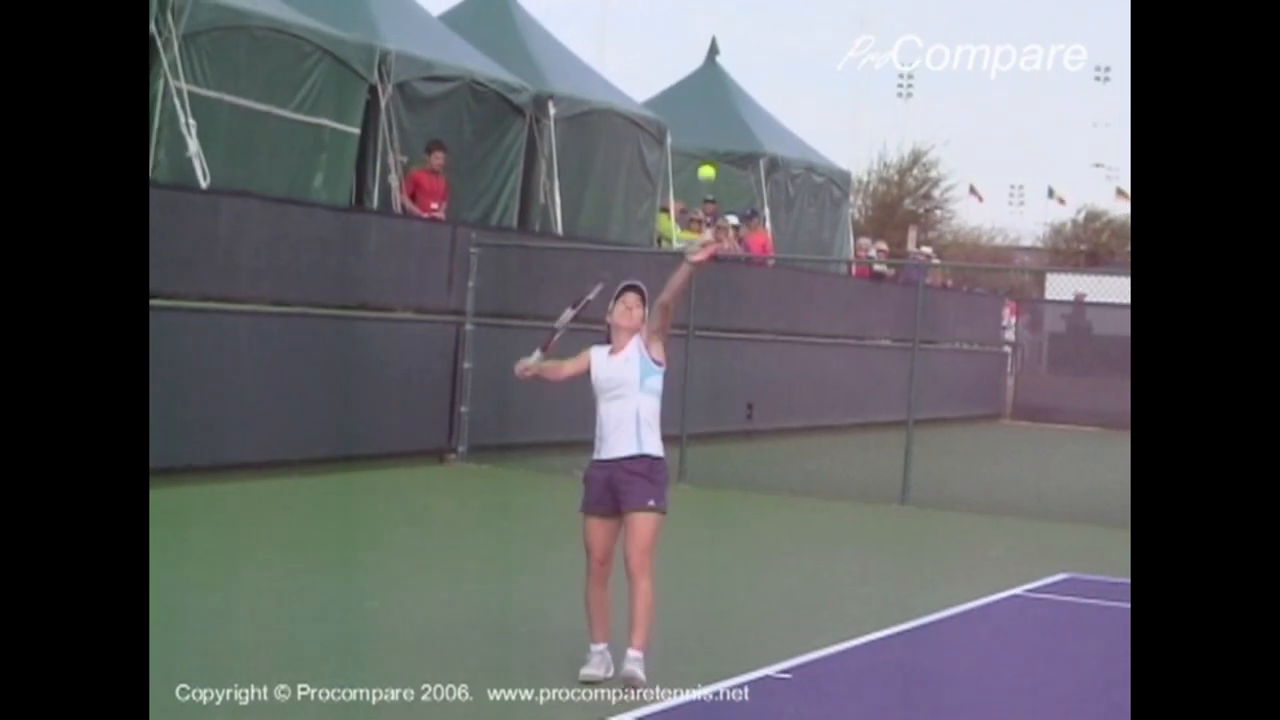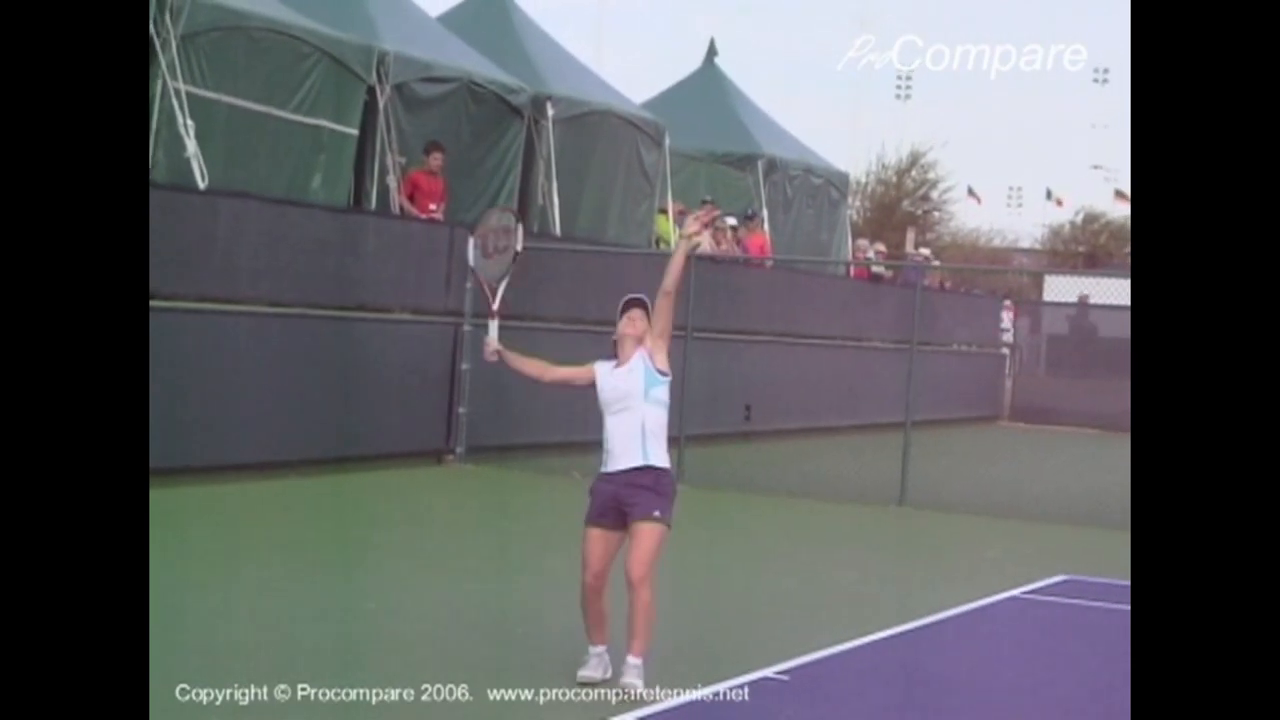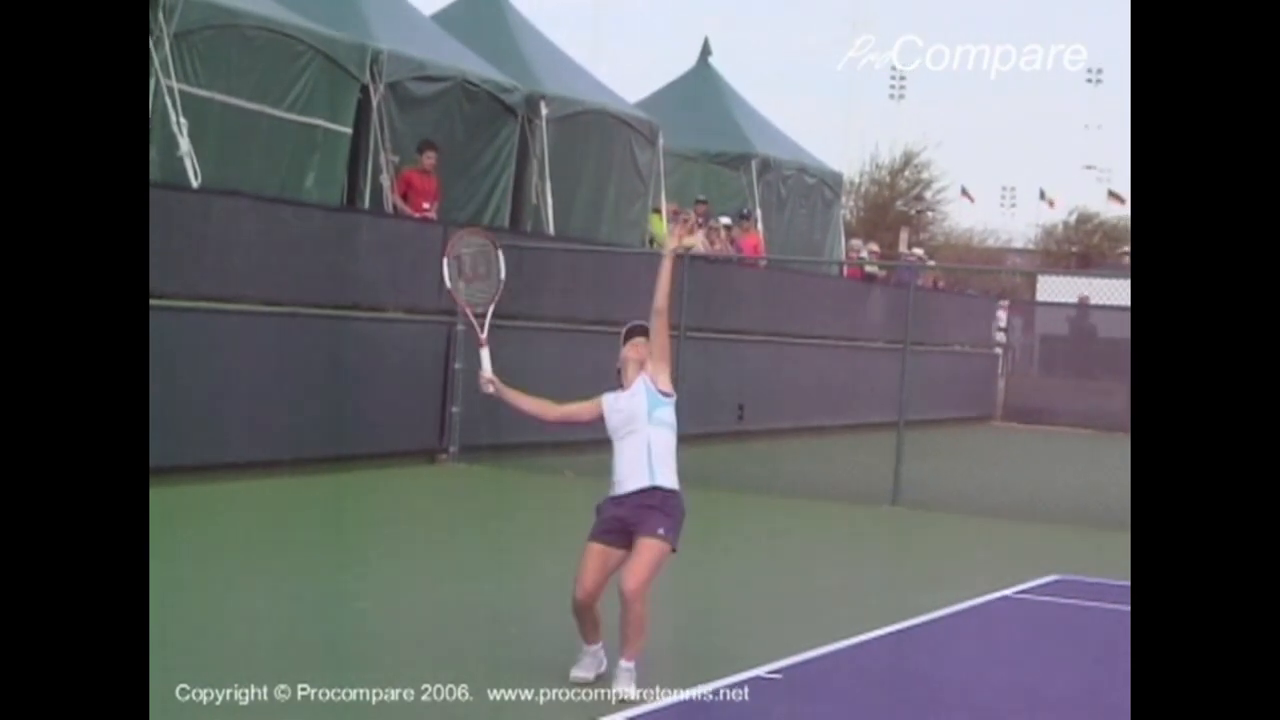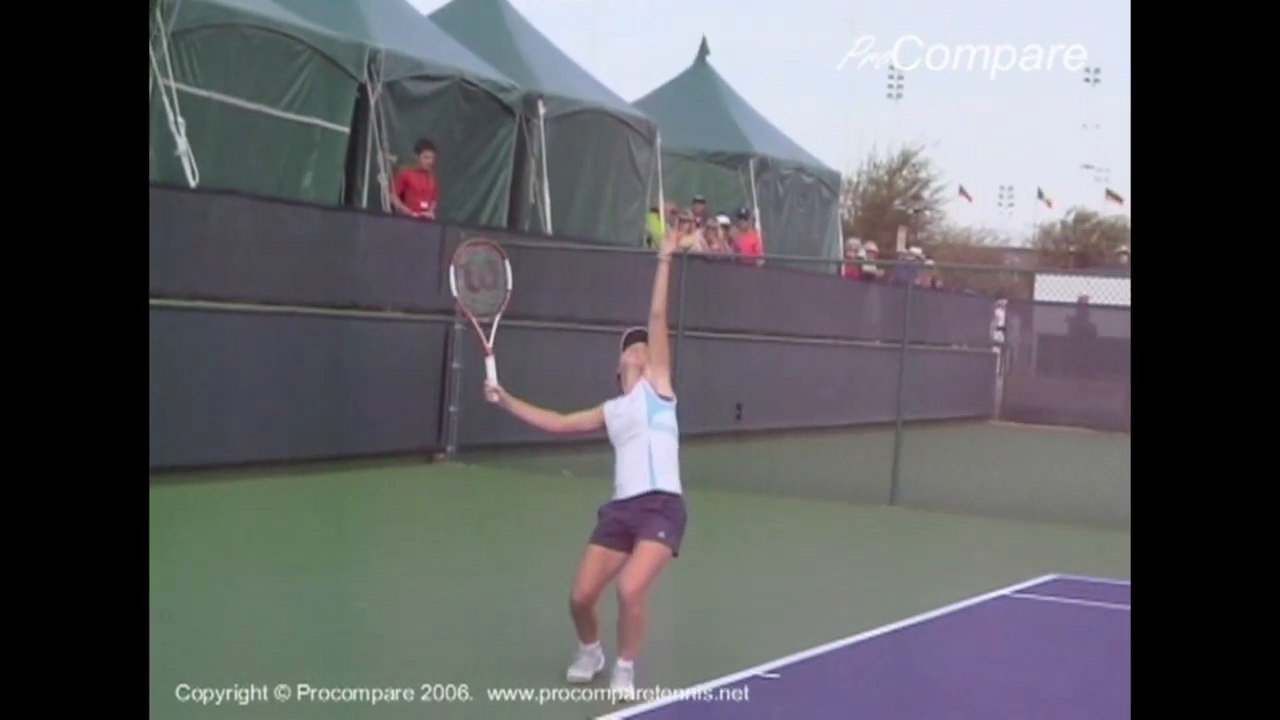
dt=0.2s
person 1, frame 1
left shoulder: (650, 342)
right shoulder: (595, 357)
left elbow: (666, 301)
right elbow: (558, 370)
left wrist: (688, 265)
right wrist: (532, 367)
left hip: (646, 468)
right hip: (602, 469)
left knee: (637, 564)
right knee: (596, 565)
left ankle: (635, 657)
right ankle: (599, 652)
person 1, frame 2
left shoulder: (655, 355)
right shoulder: (602, 372)
left elbow: (667, 295)
right elbow: (550, 373)
left wrist: (685, 242)
right wrist: (504, 354)
left hip: (652, 482)
right hip: (610, 484)
left knee: (637, 575)
right knee: (591, 580)
left ankle: (634, 664)
right ankle: (598, 653)
person 1, frame 3
left shoulder: (657, 380)
right shoulder: (608, 403)
left elbow: (659, 314)
right elbow: (554, 411)
left wrist: (668, 255)
right wrist: (500, 389)
left hip: (660, 504)
right hip: (617, 506)
left knee: (632, 590)
right knee: (583, 595)
left ankle: (627, 668)
right ankle: (592, 652)
person 1, frame 4
left shoulder: (657, 385)
right shoulder: (610, 410)
left elbow: (658, 317)
right elbow: (557, 422)
left wrist: (664, 259)
right wrist: (504, 398)
left hip: (661, 508)
right hip: (619, 509)
left knee: (630, 591)
right knee: (580, 597)
left ankle: (625, 668)
right ankle: (589, 651)
